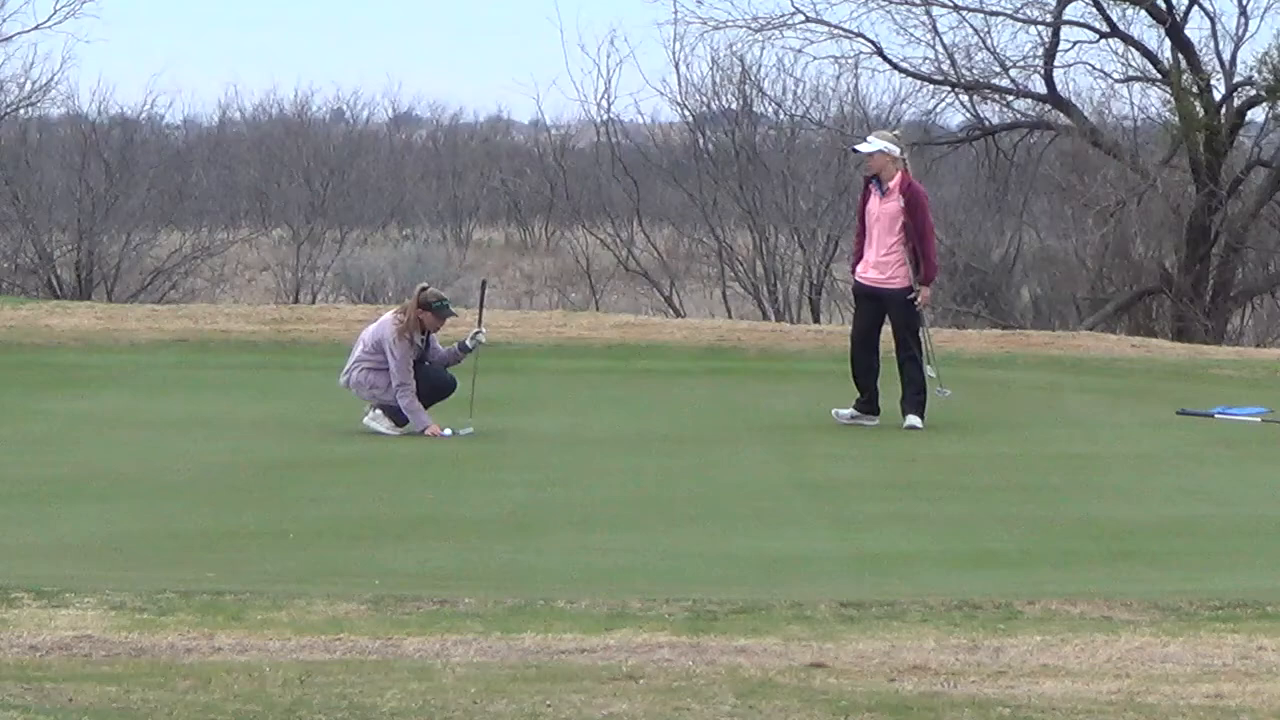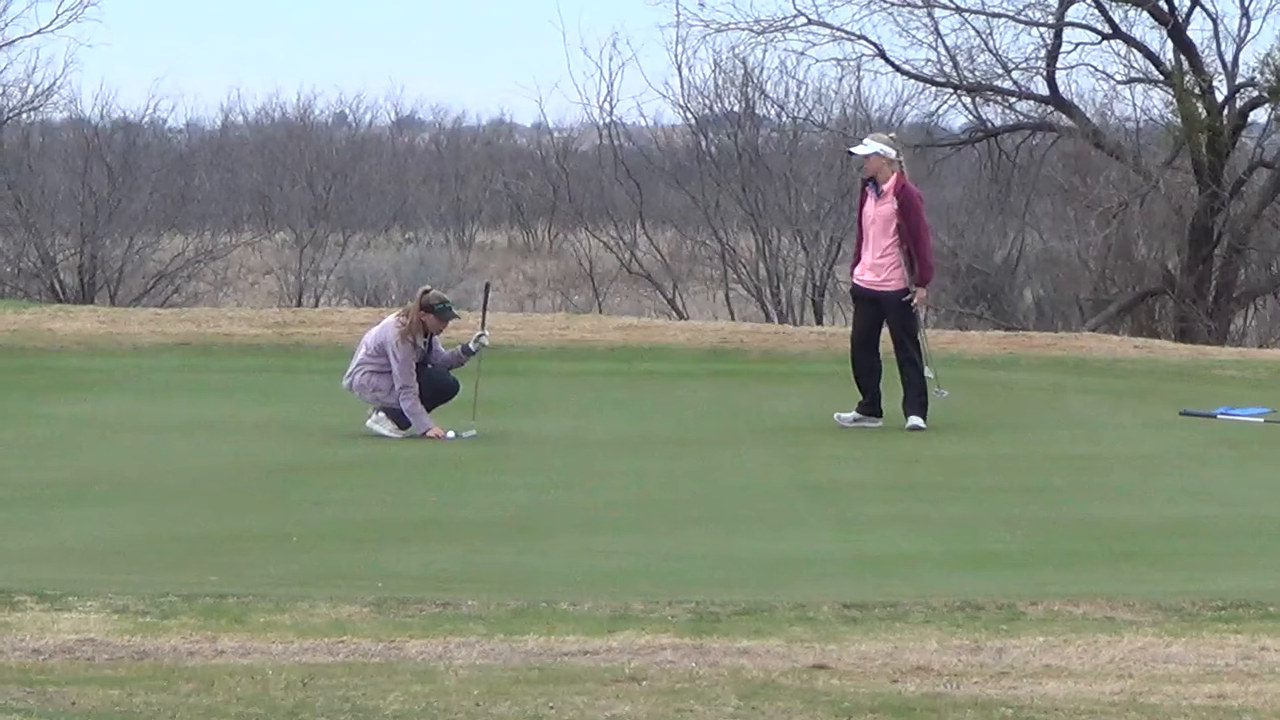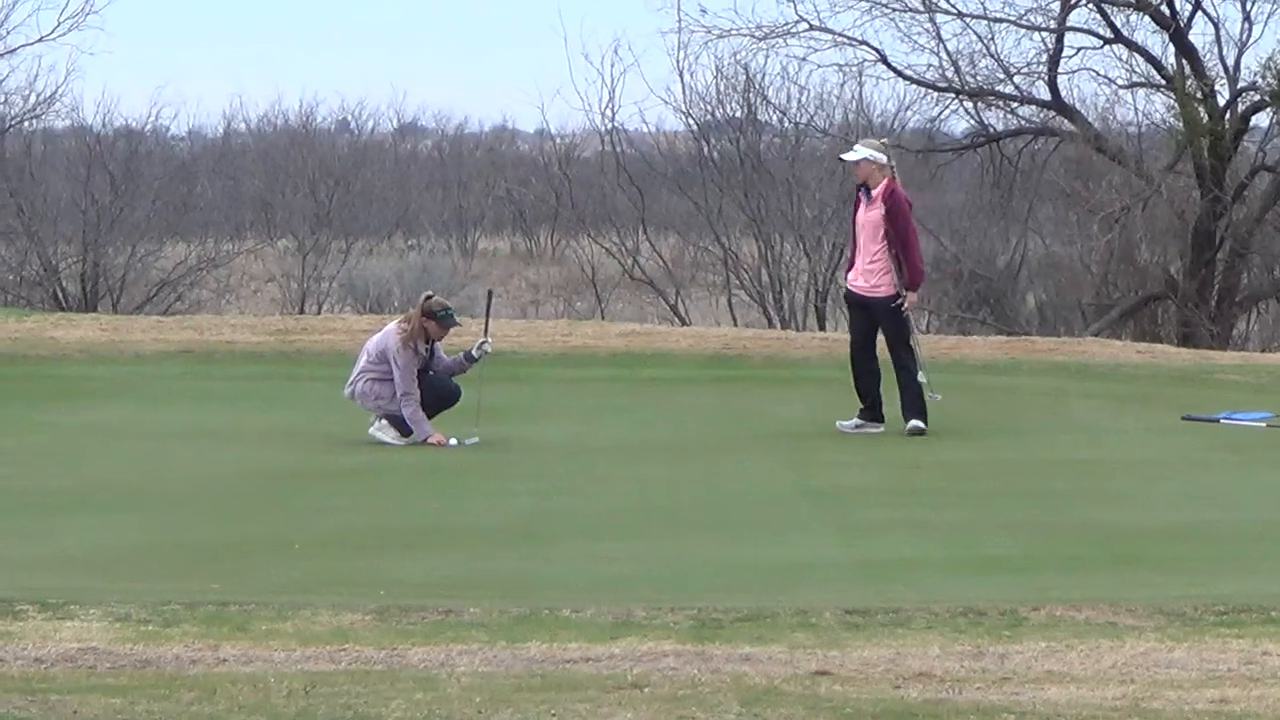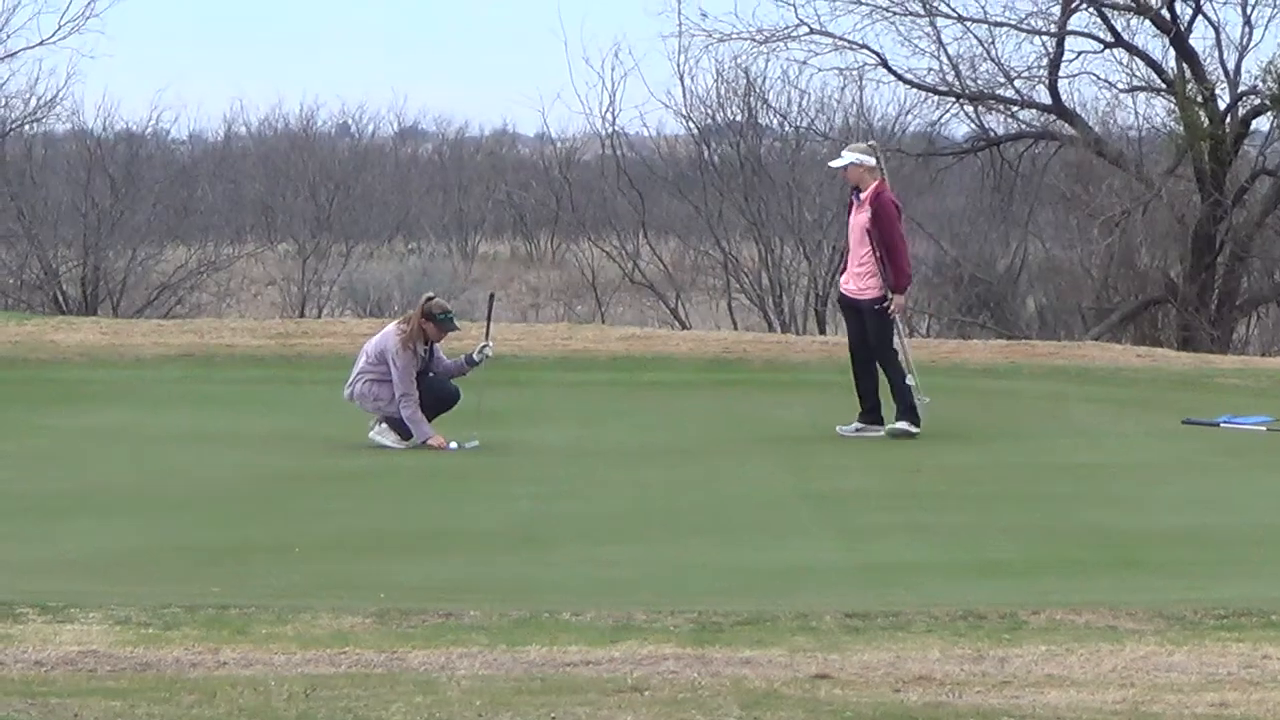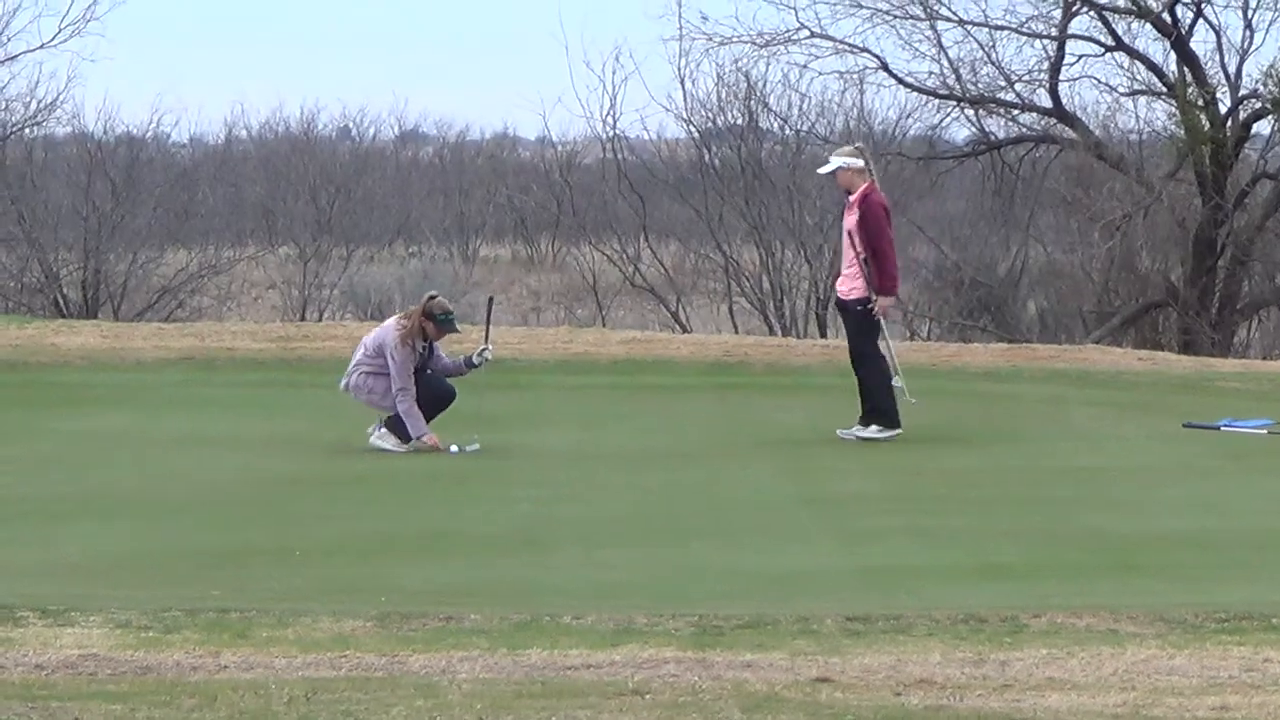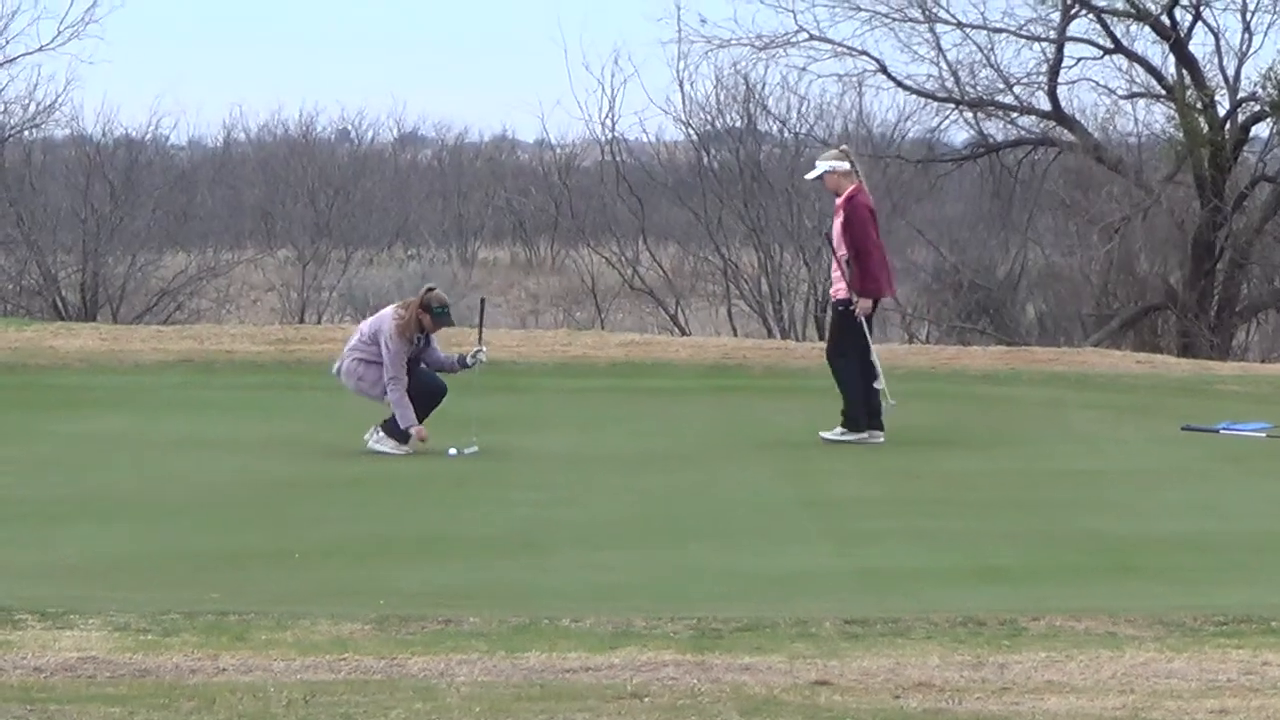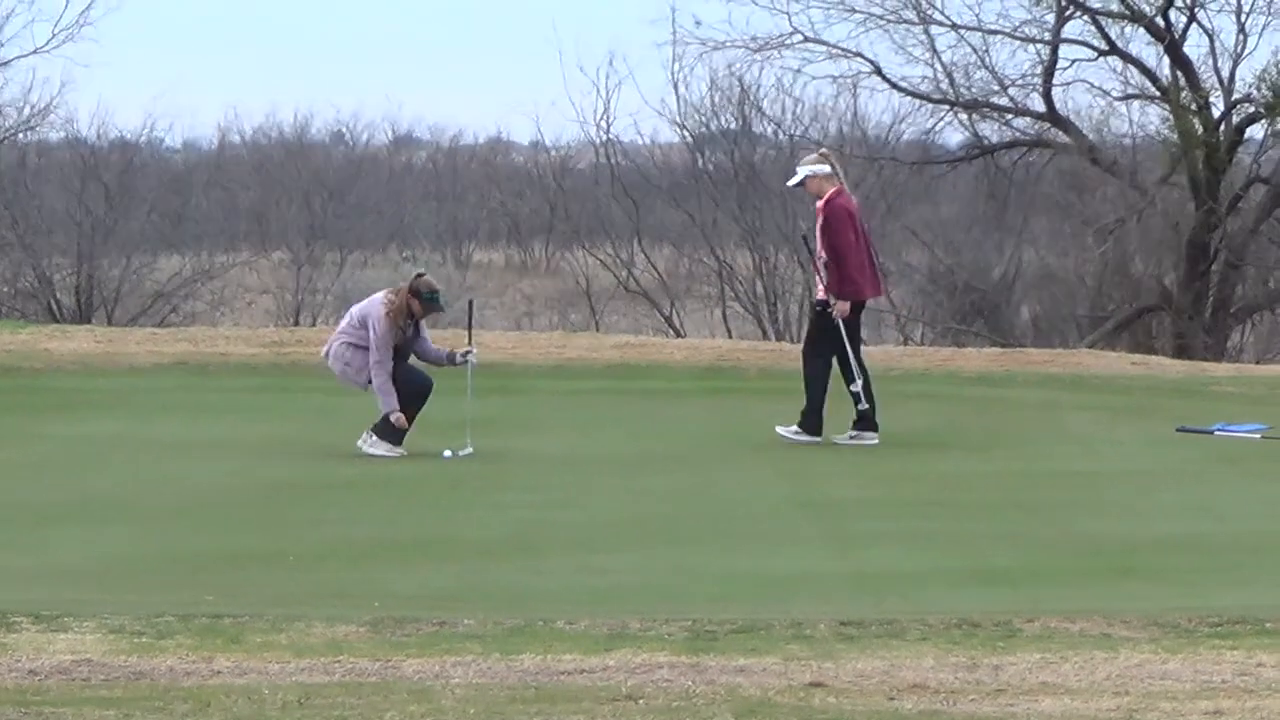
dt=0.1s
person 1, frame 1
left shoulder: (912, 191)
right shoulder: (869, 189)
left elbow: (925, 238)
left wrist: (925, 281)
right wrist: (855, 268)
left hip: (901, 283)
right hip: (868, 281)
left knee: (907, 346)
right knee: (861, 343)
left ankle: (913, 411)
right ankle: (867, 408)
person 1, frame 2
left shoulder: (906, 193)
right shoulder: (867, 191)
left elbow: (921, 239)
left wrist: (922, 283)
right wrist: (855, 270)
left hip: (897, 285)
right hip: (866, 284)
left knee: (906, 348)
right knee: (861, 345)
left ankle: (916, 412)
right ankle: (869, 410)
person 1, frame 3
left shoulder: (895, 199)
right shoulder: (862, 196)
left elbow: (910, 244)
left wrist: (912, 286)
right wrist: (849, 275)
left hip: (889, 290)
right hip: (860, 289)
left knee: (901, 351)
right knee: (860, 351)
left ankle: (917, 415)
right ankle: (871, 415)
person 1, frame 4
left shoulder: (883, 201)
right shoulder: (856, 199)
left elbow: (897, 247)
left wrist: (899, 290)
right wrist: (844, 279)
left hip: (877, 293)
right hip: (852, 291)
left knee: (884, 353)
right knee: (860, 354)
left ankle: (907, 417)
right ankle: (870, 419)
person 1, frame 5
left shoulder: (871, 202)
right shoulder: (854, 202)
left elbow: (883, 249)
left wrist: (883, 291)
right wrist: (840, 283)
left hip: (868, 292)
right hip: (850, 290)
left knee: (864, 353)
right knee: (861, 354)
left ankle: (887, 420)
right ankle: (873, 420)
person 1, frame 6
left shoulder: (857, 204)
right shoulder: (846, 203)
left elbow: (869, 251)
left wrist: (867, 293)
right wrist: (838, 287)
left hip: (857, 294)
right hip: (846, 291)
left knee: (839, 354)
right knee: (857, 355)
left ankle: (855, 422)
right ankle: (869, 425)
person 1, frame 7
left shoulder: (835, 207)
right shoulder: (839, 204)
left elbow: (846, 254)
left wrist: (843, 295)
left hip: (839, 296)
right hip: (850, 294)
left knee: (816, 355)
right knee: (848, 358)
left ankle: (810, 427)
right ankle: (865, 427)
person 2, frame 1
right shoulder: (397, 332)
left elbow: (437, 357)
right elbow: (403, 387)
left wrist: (465, 346)
right wrist: (424, 424)
left knee: (445, 382)
right knee: (440, 382)
left ankle: (383, 407)
right ankle: (383, 415)
person 2, frame 2
right shoulder: (400, 335)
left elbow: (440, 360)
right elbow: (406, 390)
left wrist: (469, 349)
right wrist: (426, 426)
left knee: (448, 384)
right knee: (442, 385)
left ankle: (385, 410)
right ankle: (386, 417)
person 2, frame 3
right shoulder: (401, 342)
left elbow: (441, 366)
right elbow: (408, 396)
left wrist: (471, 356)
right wrist: (427, 433)
left hip: (391, 381)
right hip: (371, 389)
left knee: (450, 391)
right knee: (445, 391)
left ankle: (390, 418)
right ankle: (389, 425)
person 2, frame 4
right shoulder: (401, 343)
left elbow: (441, 367)
right elbow: (406, 397)
left wrist: (472, 359)
right wrist: (427, 435)
left hip: (393, 384)
right hip: (370, 390)
left knee: (448, 392)
right knee: (443, 394)
left ankle: (388, 421)
right ankle: (389, 429)
person 2, frame 5
right shoulder: (399, 338)
left elbow: (439, 364)
right elbow: (403, 393)
left wrist: (471, 361)
right wrist: (423, 433)
left hip: (390, 375)
right hip: (367, 382)
left knee: (445, 392)
right knee: (439, 392)
left ankle: (389, 427)
right ankle: (390, 434)
person 2, frame 6
right shoulder: (395, 328)
left elbow: (433, 358)
right elbow: (395, 382)
left wrist: (464, 360)
right wrist: (411, 425)
left hip: (381, 367)
right hip: (360, 367)
left knee: (436, 388)
right knee: (430, 388)
left ankle: (385, 431)
right ankle: (387, 436)
person 2, frame 7
left shoulder: (413, 309)
right shoulder: (384, 312)
left elbow: (422, 346)
right elbow: (379, 366)
left wrist: (452, 357)
right wrist: (392, 409)
left hip: (376, 351)
right hip: (349, 352)
left knee: (422, 384)
right knee: (414, 384)
left ankle: (377, 435)
right ankle: (381, 441)
